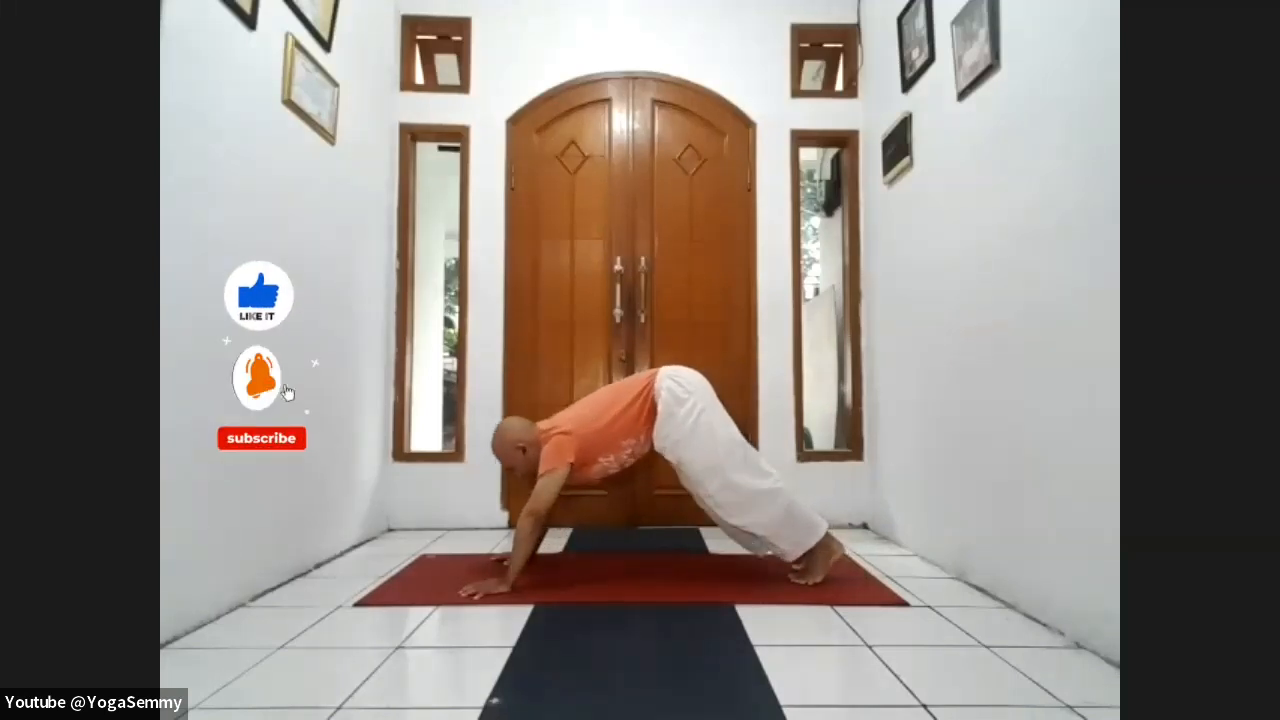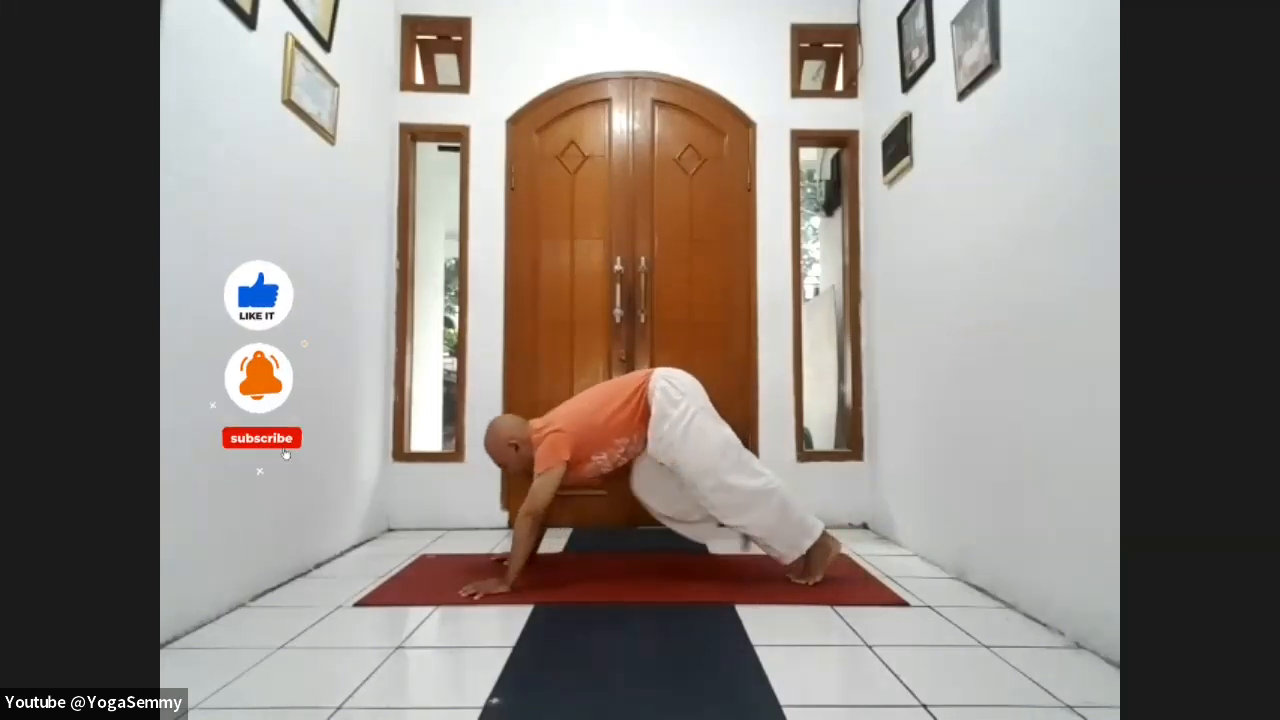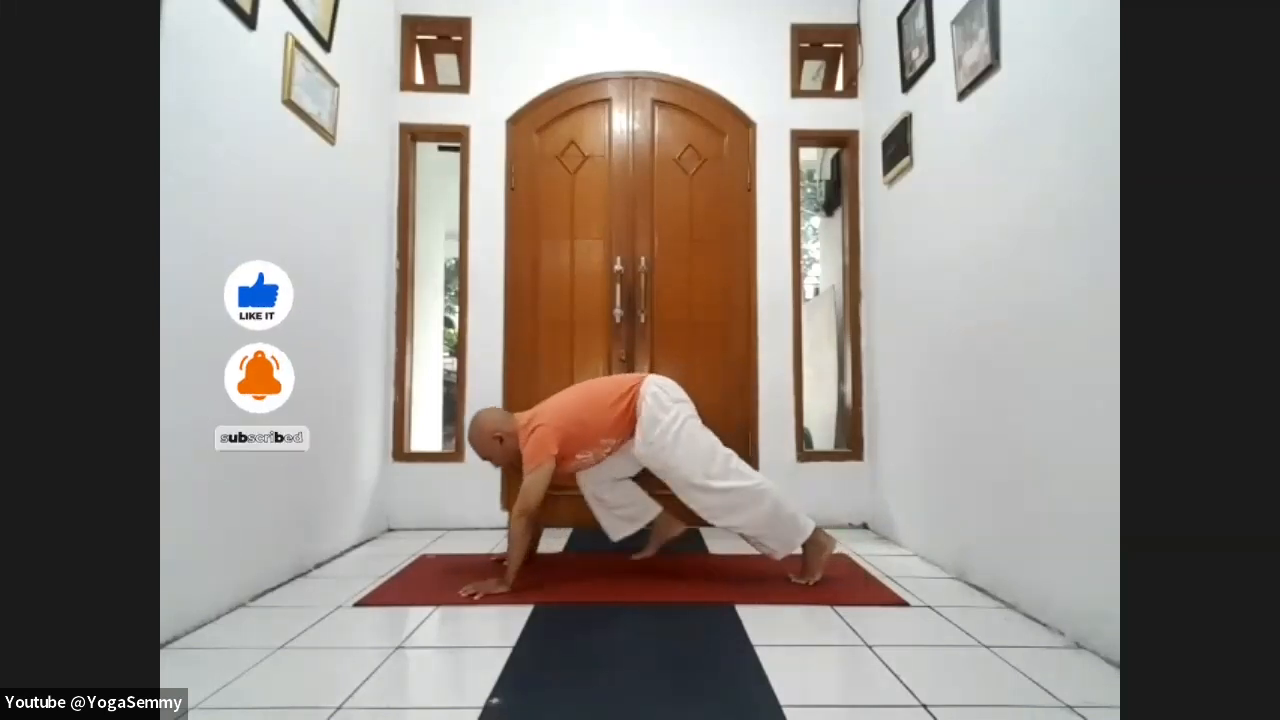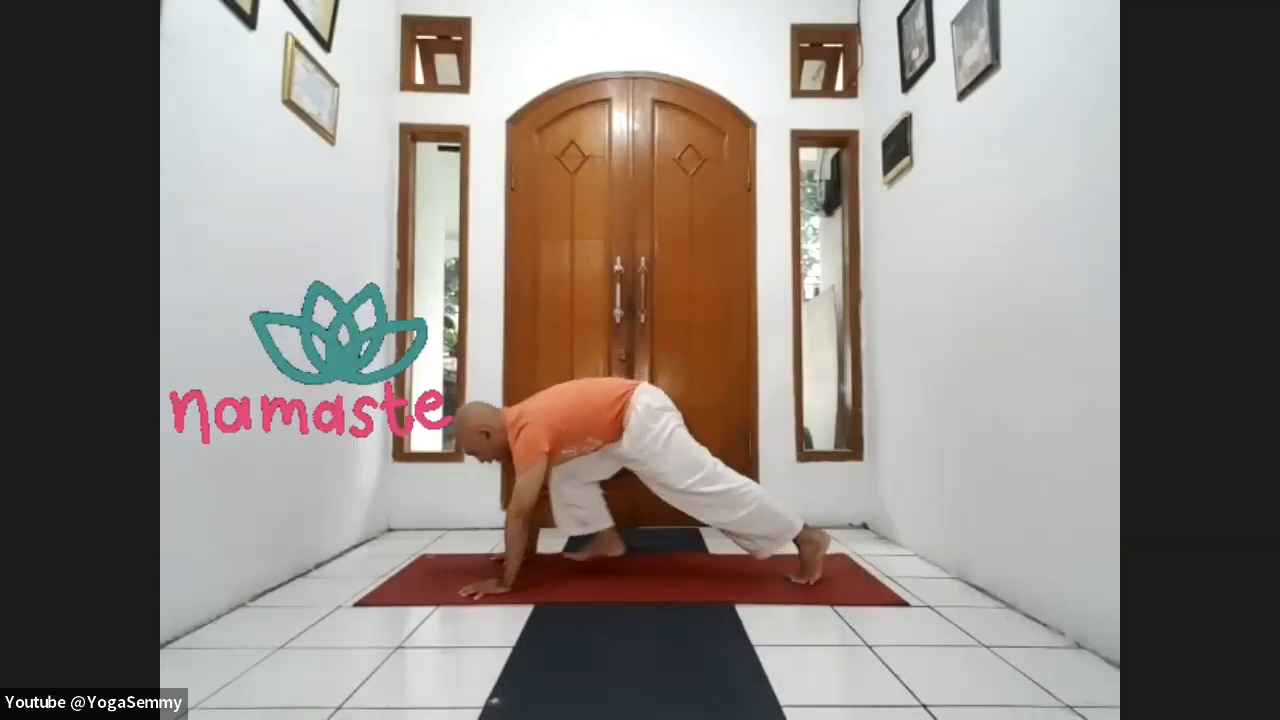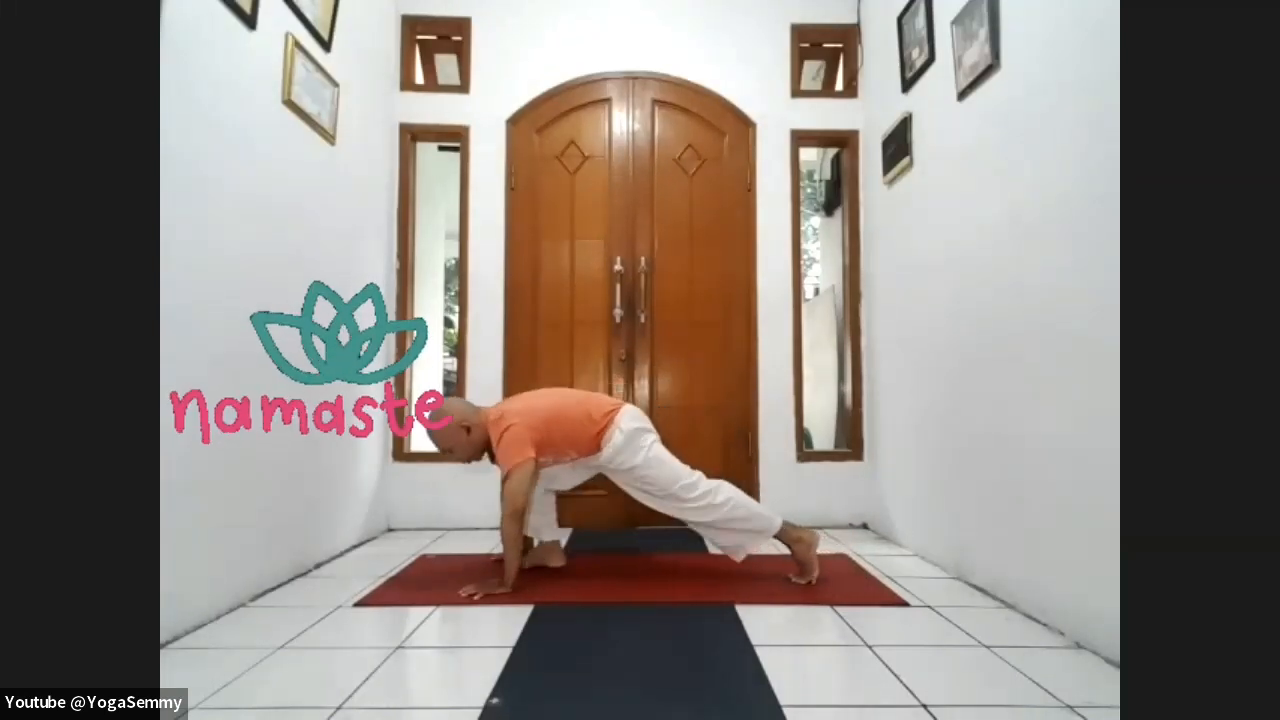
dt=0.5s
person 1, frame 1
left shoulder: (557, 445)
right shoulder: (554, 437)
left elbow: (533, 514)
right elbow: (541, 513)
left wrist: (506, 580)
right wrist: (523, 556)
left hip: (674, 398)
right hip: (672, 395)
left knee: (734, 482)
right knee: (725, 481)
left ankle: (819, 544)
right ankle: (799, 545)
person 1, frame 2
left shoulder: (551, 441)
right shoulder: (547, 436)
left elbow: (530, 513)
right elbow: (538, 511)
left wrist: (506, 579)
right wrist: (525, 555)
left hip: (667, 399)
right hip: (662, 400)
left knee: (727, 479)
right knee: (650, 487)
left ankle: (816, 543)
person 1, frame 3
left shoulder: (537, 435)
right shoulder: (531, 428)
left elbow: (524, 511)
right elbow: (531, 509)
left wrist: (505, 580)
right wrist: (524, 552)
left hip: (654, 407)
right hip: (643, 410)
left knee: (716, 481)
right knee: (595, 477)
left ankle: (812, 541)
right ankle: (662, 525)
person 1, frame 4
left shoulder: (525, 431)
right shoulder: (519, 419)
left elbow: (519, 511)
right elbow: (526, 502)
left wrist: (505, 581)
right wrist: (522, 550)
left hip: (640, 416)
right hip: (622, 420)
left knee: (707, 484)
right knee: (565, 472)
left ankle: (806, 538)
right ankle: (606, 540)
person 1, frame 5
left shoulder: (509, 431)
right shoulder: (498, 420)
left elbow: (513, 511)
right elbow: (518, 497)
left wrist: (505, 581)
right wrist: (517, 551)
left hip: (619, 436)
right hip: (597, 437)
left knee: (690, 492)
right knee: (536, 476)
left ankle: (796, 538)
right ankle: (549, 548)
